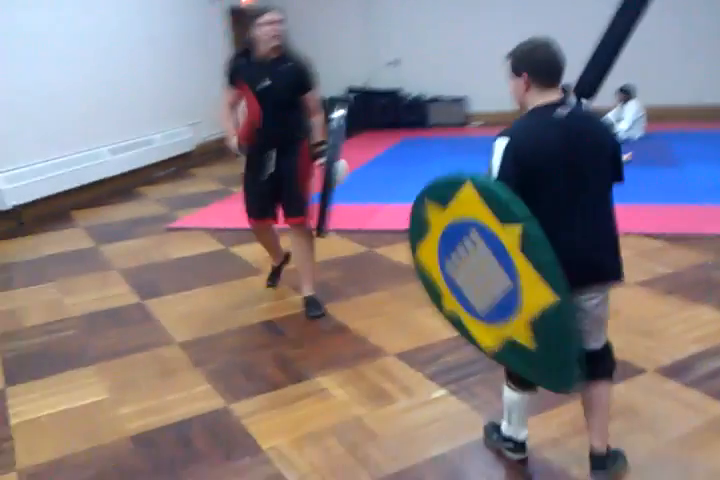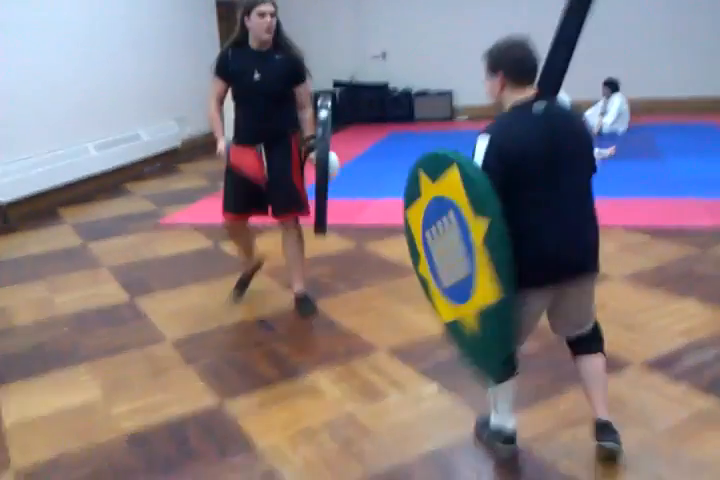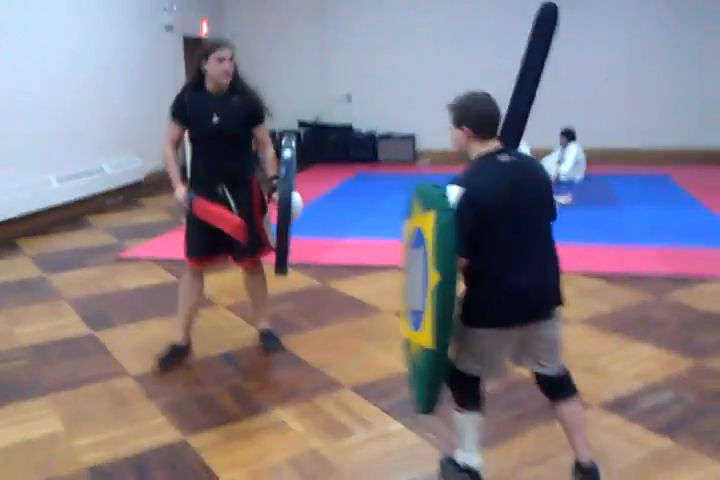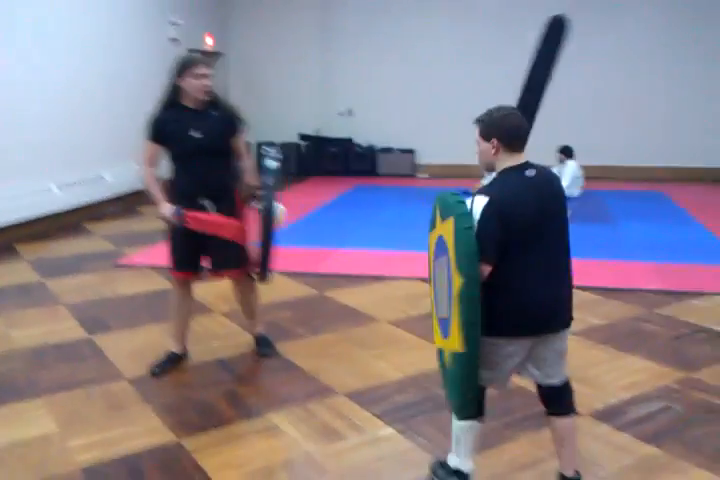
dt=0.2s
person 1, frame 1
left shoulder: (515, 138)
right shoulder: (597, 127)
right elbow: (610, 180)
right hip: (595, 260)
right knee: (594, 350)
left ankle: (513, 436)
person 1, frame 2
left shoulder: (497, 136)
right shoulder: (572, 121)
left hip: (524, 260)
right hip: (578, 253)
right knee: (584, 332)
left ankle: (502, 427)
right ankle: (603, 423)
person 1, frame 3
left shoulder: (465, 186)
right shoulder: (533, 170)
left elbow: (457, 258)
left hip: (491, 304)
right hip: (541, 296)
left knee: (464, 375)
right knee: (554, 376)
person 1, frame 4
left shoulder: (491, 196)
right shoulder: (552, 182)
left elbow: (481, 269)
left hip: (506, 315)
right hip: (554, 308)
right knee: (556, 387)
person 2, frame 1
left shoulder: (295, 67)
right shoulder: (241, 66)
left elbow: (314, 113)
right elbow: (230, 109)
left wrist: (320, 148)
right wrist: (233, 136)
left hip: (293, 152)
right hip: (258, 153)
left knee: (297, 222)
right knee: (258, 220)
left ankle: (308, 292)
right ankle: (279, 258)
person 2, frame 2
left shoulder: (289, 58)
right shoulder: (231, 57)
left elbow: (305, 106)
right elbow: (215, 102)
left wrist: (310, 143)
right wrist: (220, 138)
left hip: (283, 147)
right hip: (245, 148)
left knee: (288, 219)
right knee: (233, 218)
left ankle: (299, 289)
right ankle: (249, 264)
person 2, frame 3
left shoulder: (247, 100)
right shoulder: (187, 101)
left elbow: (264, 146)
right elbow: (170, 146)
left wrist: (273, 183)
right wrist: (178, 185)
left hip: (241, 190)
right hip: (202, 191)
left knee: (251, 260)
right knee: (194, 265)
left ankle: (263, 326)
right ankle: (181, 341)
person 2, frame 4
left shoulder: (224, 114)
right shoulder: (165, 119)
left elbow: (243, 156)
right elbow: (148, 166)
left wrist: (254, 192)
right wrist: (162, 202)
left hip: (224, 202)
right hip: (185, 206)
left knee: (239, 271)
right knee: (182, 278)
left ankle: (257, 331)
right ankle: (177, 349)
